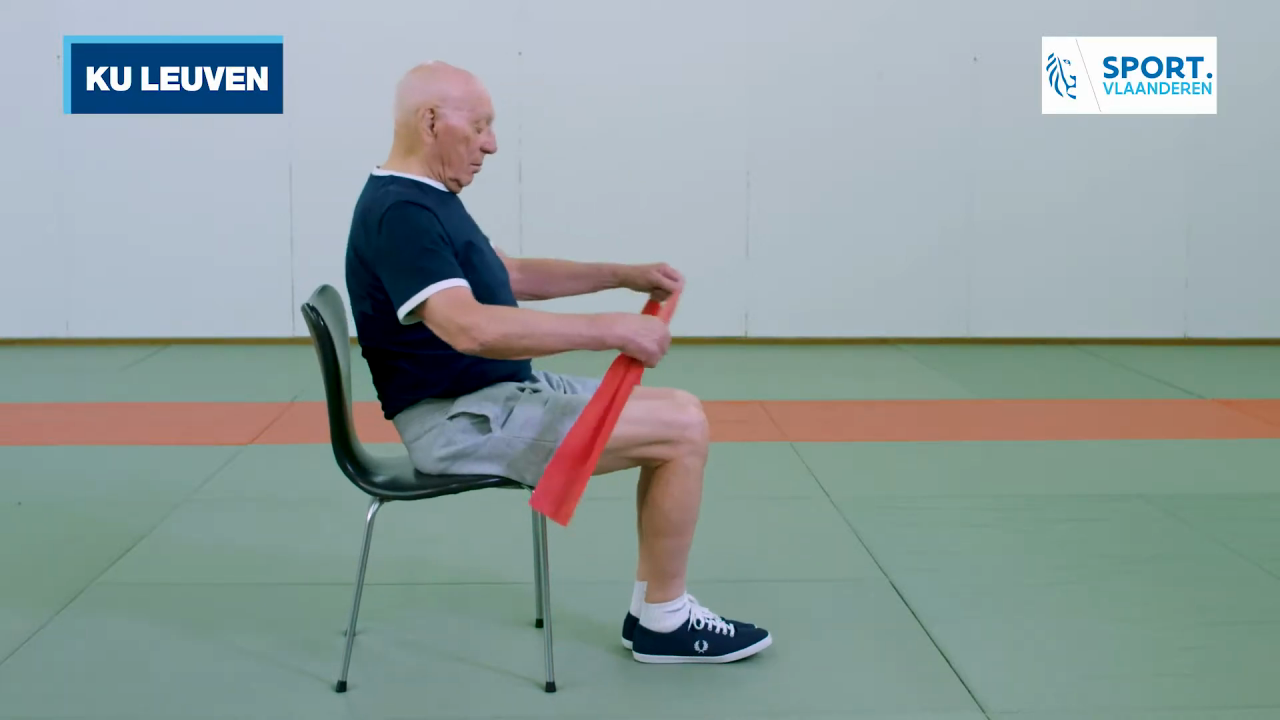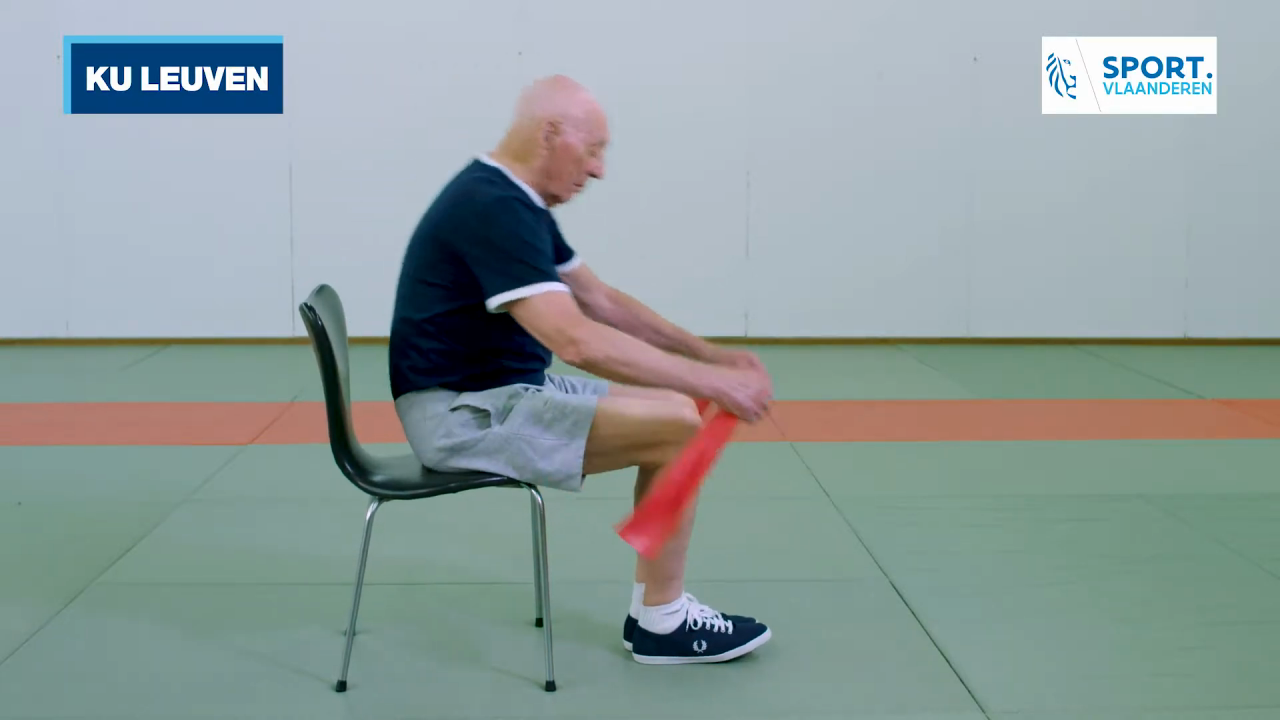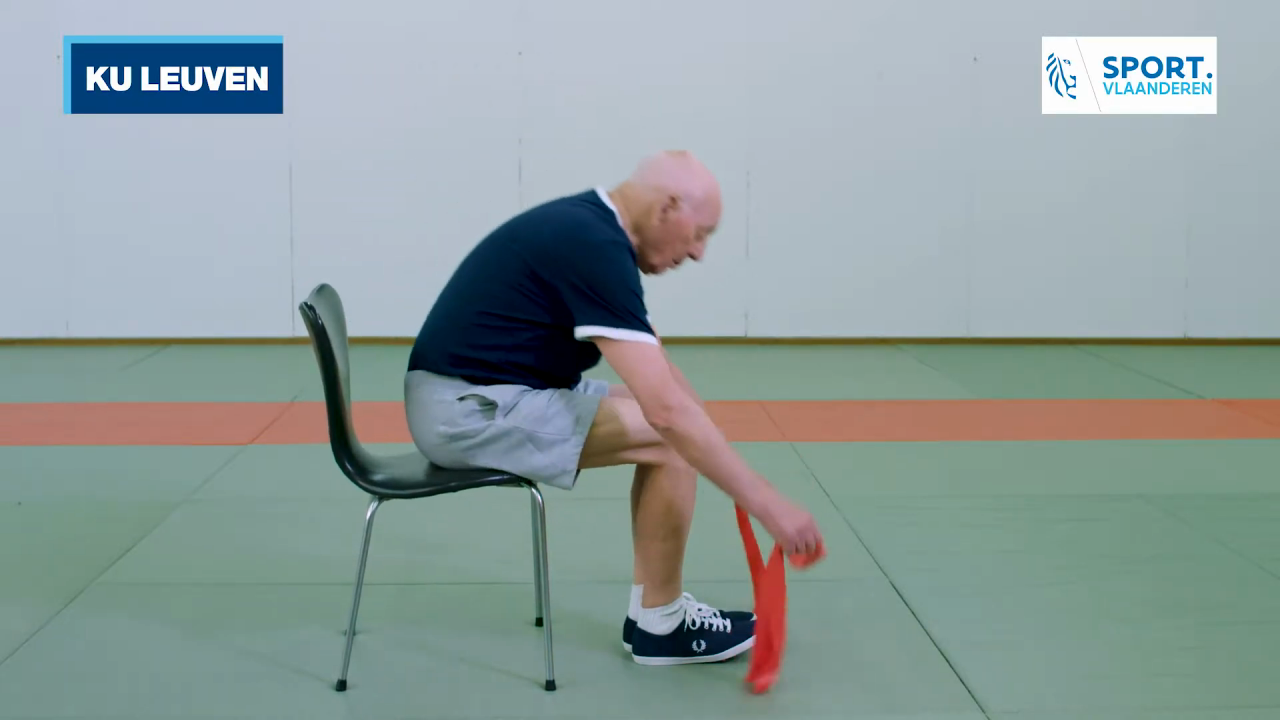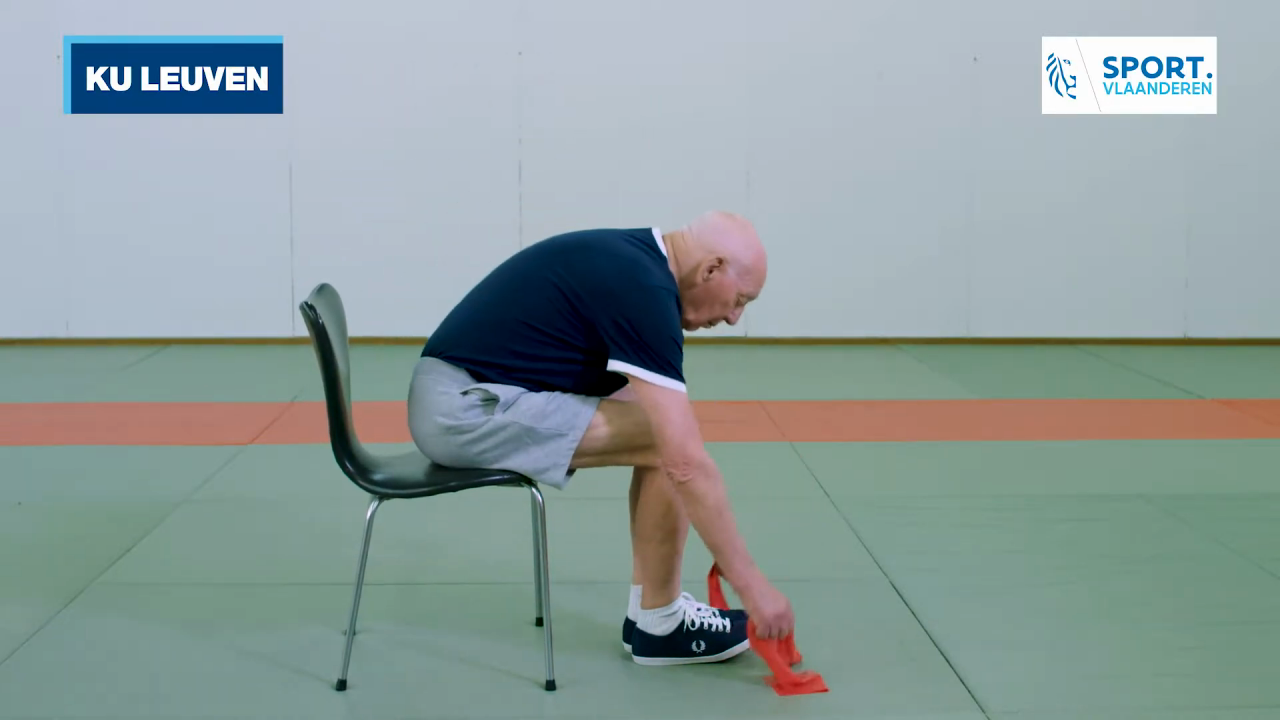
dt=0.3s
person 1, frame 1
left shoulder: (425, 199)
right shoulder: (400, 214)
left elbow: (511, 275)
right elbow: (470, 329)
left wrist: (624, 274)
right wrist: (613, 329)
left hip: (496, 394)
right hip: (461, 421)
left knee: (679, 410)
right knee: (682, 430)
left ankle: (655, 607)
right ankle: (663, 620)
person 1, frame 2
left shoulder: (507, 200)
right shoulder: (493, 208)
left elbow: (596, 297)
right elbow: (577, 341)
left wrist: (703, 351)
right wrist: (708, 382)
left hip: (497, 395)
right hip: (465, 415)
left knee: (678, 417)
right knee: (678, 431)
left ankle: (659, 607)
right ankle: (663, 621)
person 1, frame 3
left shoulder: (591, 230)
right shoulder: (595, 250)
left elbow: (658, 386)
right elbow: (670, 407)
right wrist: (766, 502)
left hip: (471, 399)
right hip: (466, 409)
left knee: (669, 436)
right knee: (667, 437)
left ankle: (658, 608)
right ankle: (660, 624)
person 1, frame 4
left shoulder: (628, 260)
right shoulder: (642, 290)
right elbow: (684, 463)
right wrist: (751, 584)
left hip: (467, 398)
right hip: (466, 406)
left knee: (666, 433)
right knee: (667, 446)
left ankle: (655, 609)
right ankle: (659, 625)
